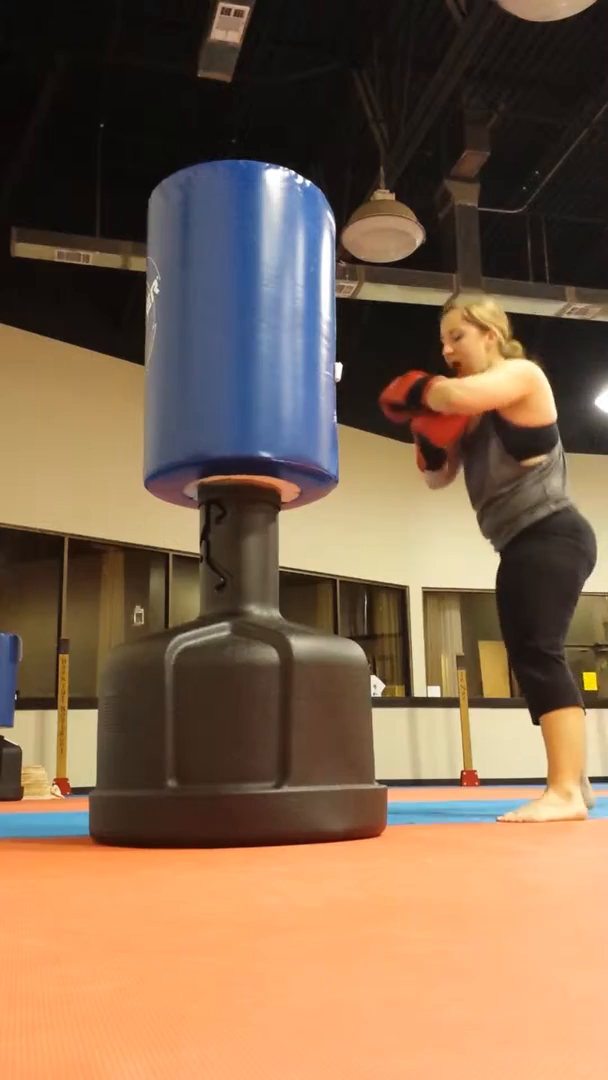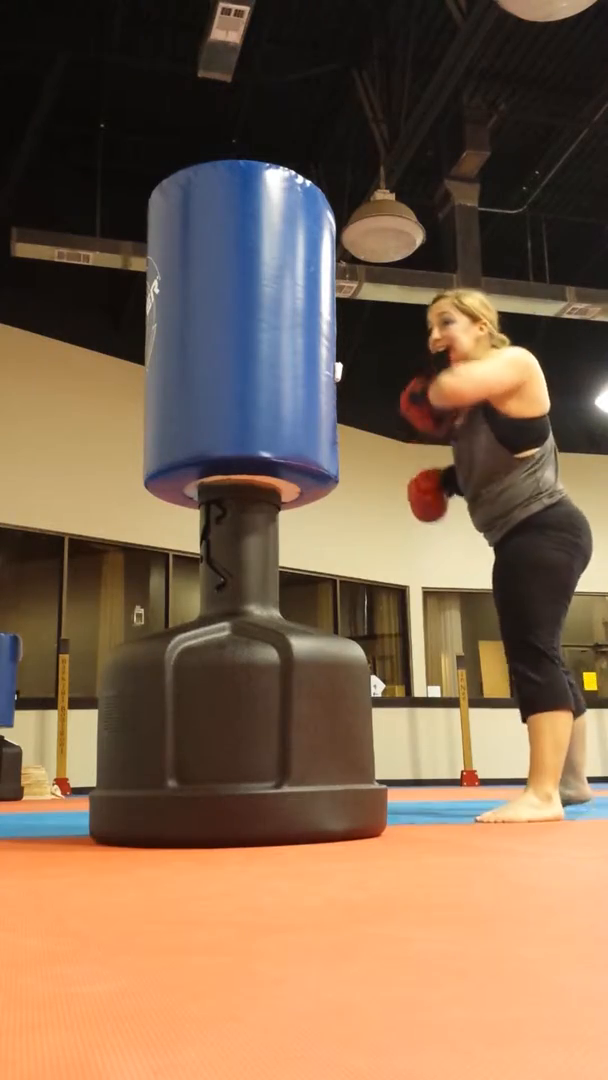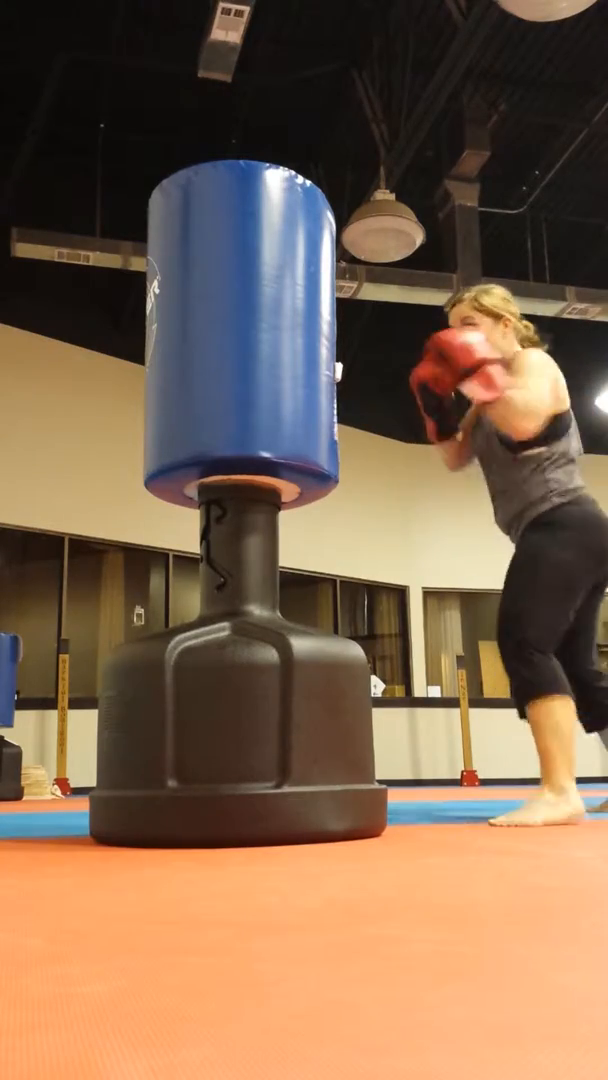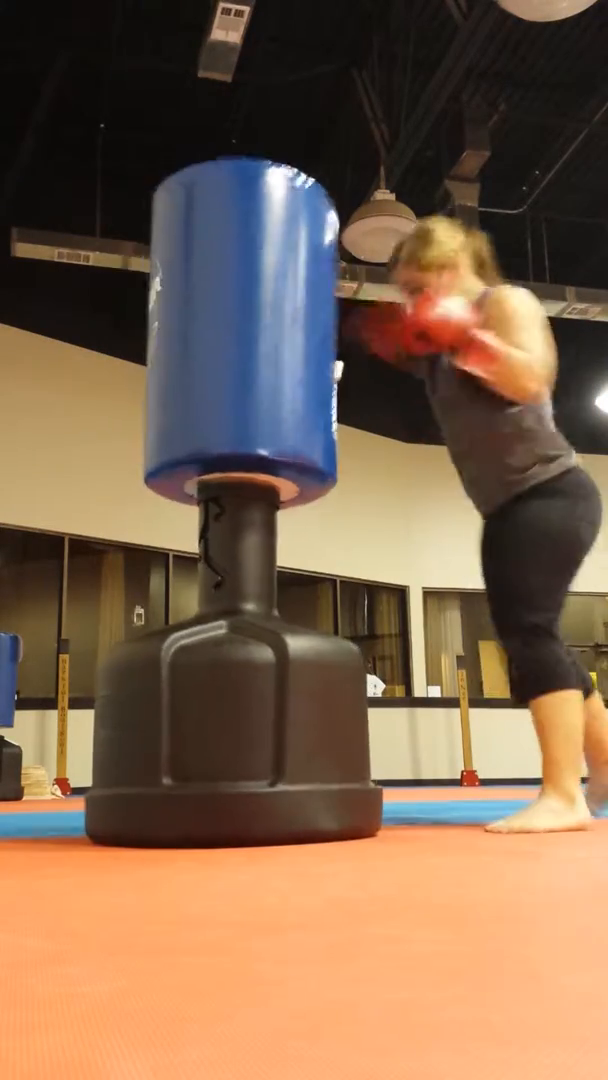
dt=0.7s
person 1, frame 1
left shoulder: (520, 376)
right shoulder: (475, 413)
left elbow: (458, 395)
right elbow: (438, 477)
left wrist: (419, 391)
right wrist: (429, 431)
left hip: (550, 538)
right hip: (523, 546)
left knee: (537, 652)
right knee: (532, 656)
left ankle: (563, 791)
right ankle: (577, 781)
person 1, frame 2
left shoulder: (514, 363)
right shoulder: (471, 397)
left elbow: (449, 385)
left wrist: (424, 400)
right wrist: (445, 482)
left hip: (544, 532)
right hip: (519, 539)
left knee: (530, 652)
right knee: (541, 658)
left ankle: (541, 793)
right ankle: (573, 780)
person 1, frame 3
left shoulder: (531, 367)
right shoulder: (493, 391)
left elbow: (521, 423)
right elbow: (455, 458)
left wrist: (478, 371)
left hip: (563, 529)
left knee: (523, 641)
left ankle: (559, 792)
person 1, frame 4
left shoulder: (506, 303)
left elbow: (525, 380)
left wrist: (457, 335)
left hip: (555, 496)
right hip: (504, 512)
left knee: (529, 628)
right knee: (525, 636)
